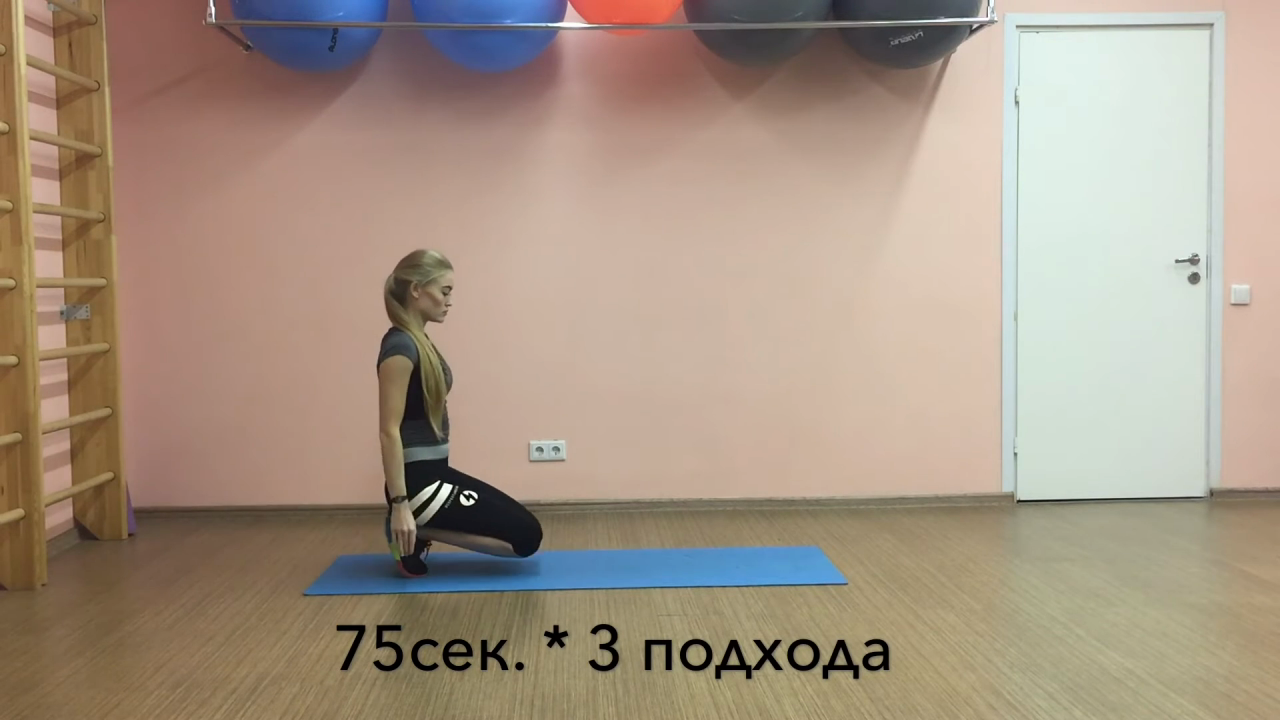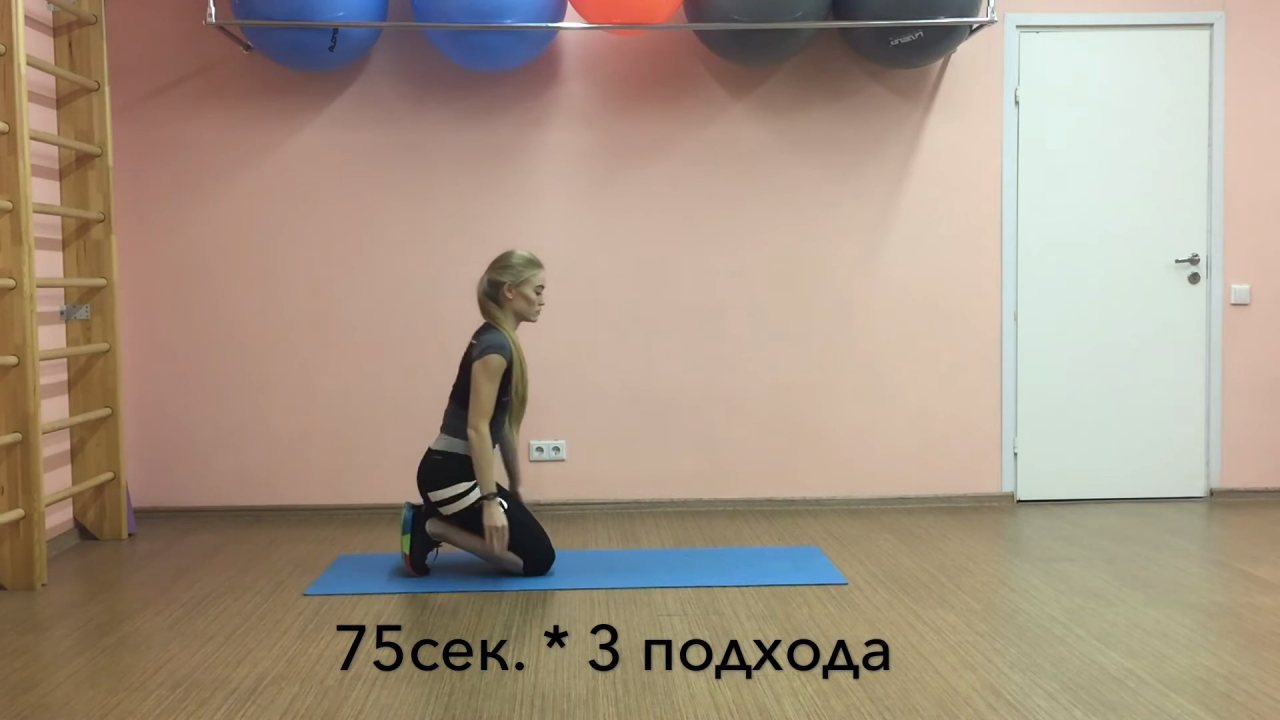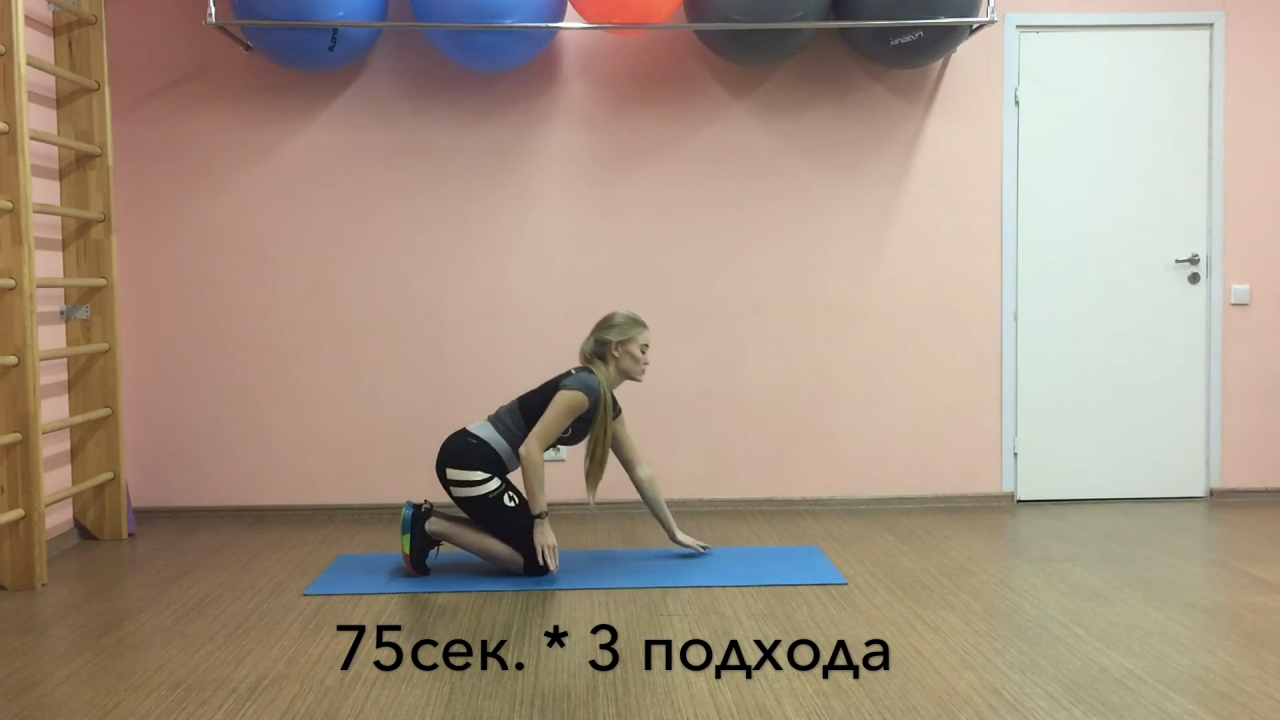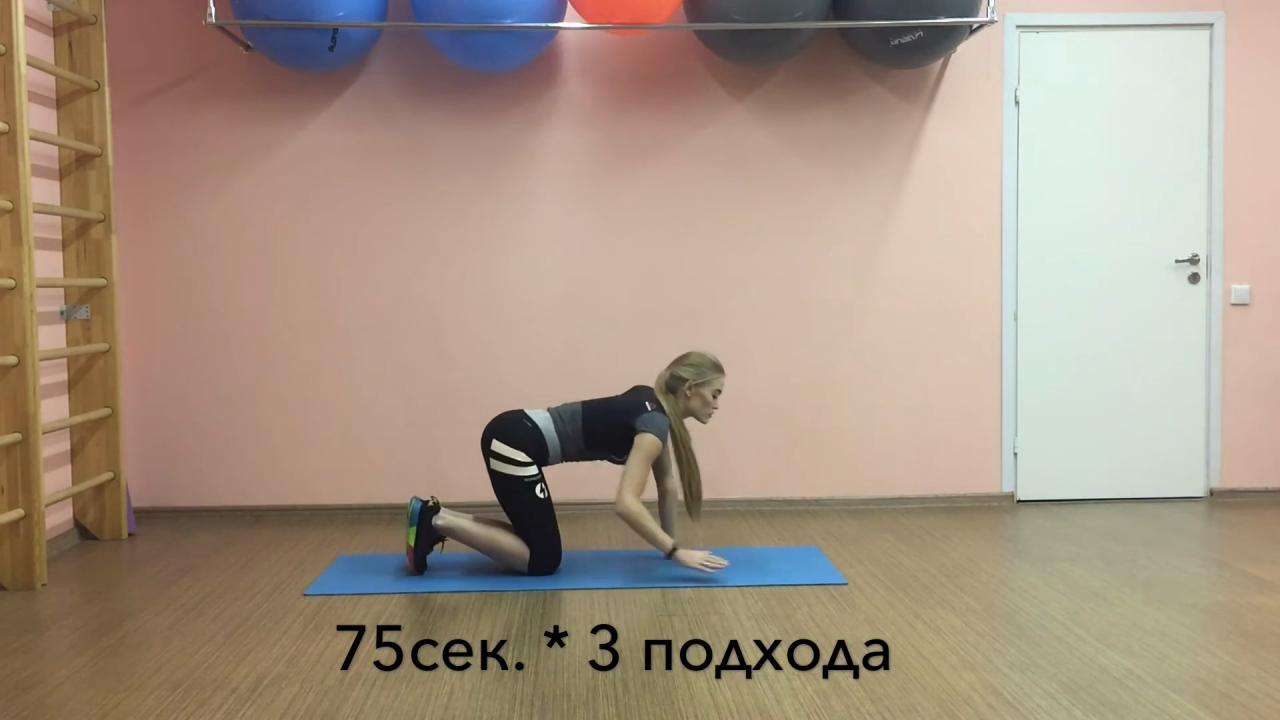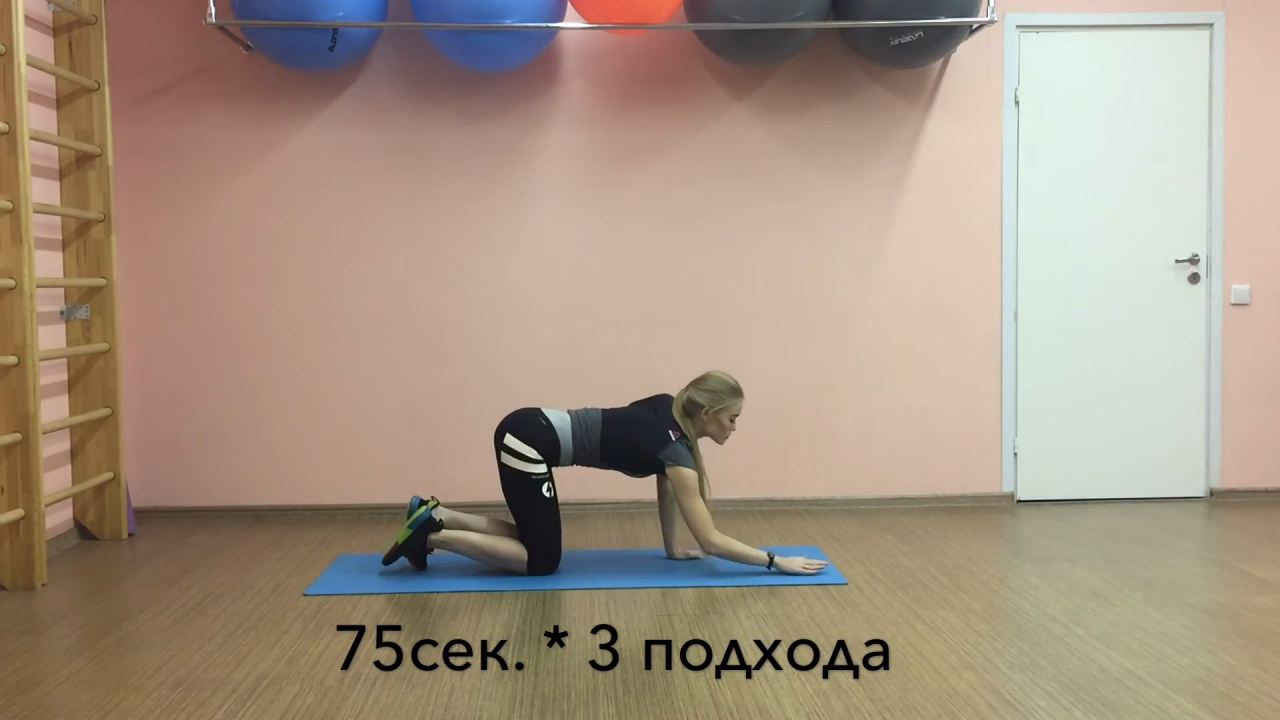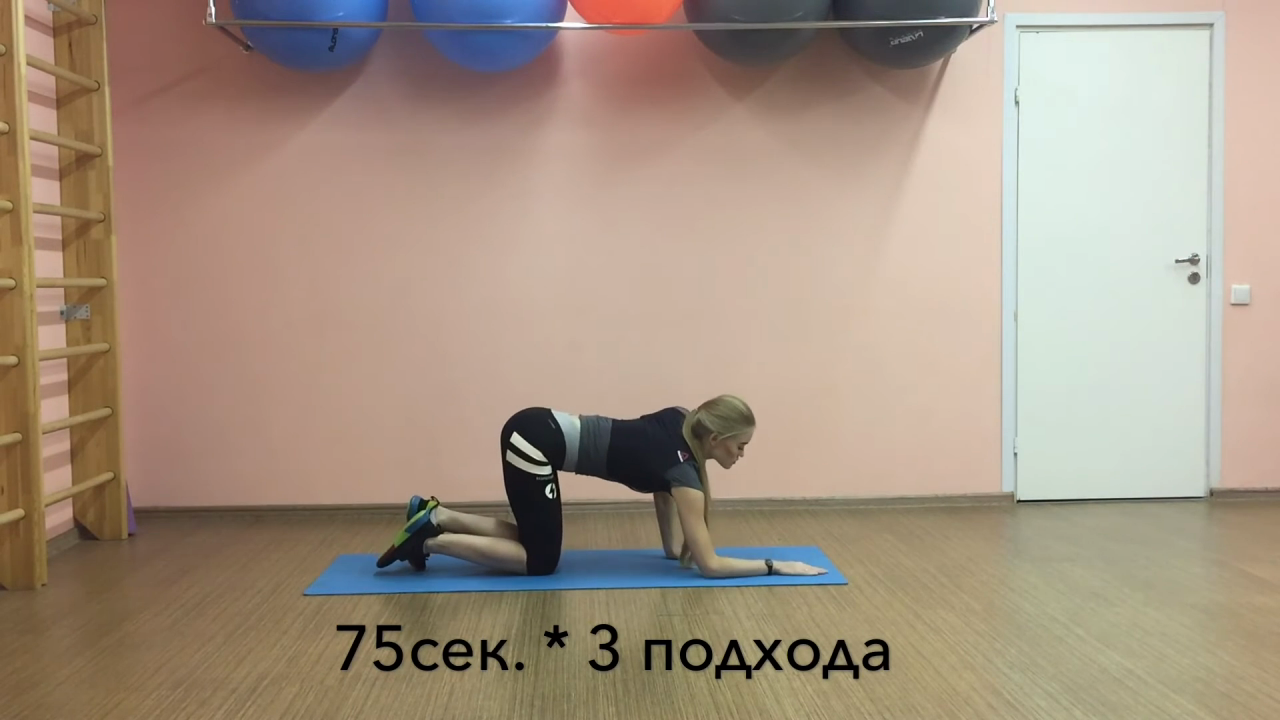
dt=0.4s
person 1, frame 1
left shoulder: (417, 341)
right shoulder: (400, 347)
right elbow: (390, 431)
right wrist: (400, 505)
left hip: (435, 472)
right hip: (419, 480)
left knee: (523, 528)
right knee: (526, 537)
left ankle: (419, 529)
right ankle: (414, 531)
person 1, frame 2
left shoulder: (499, 340)
right shoulder: (495, 345)
left elbow: (503, 423)
right elbow: (477, 428)
left wrist: (515, 485)
right wrist: (491, 502)
left hip: (462, 470)
right hip: (449, 474)
right knee: (538, 558)
left ankle: (432, 522)
right ankle: (431, 527)
person 1, frame 3
left shoulder: (604, 400)
right shoulder: (585, 387)
left elbow: (639, 470)
right elbow: (530, 450)
left wrist: (674, 531)
right wrist: (541, 521)
left hip: (477, 461)
right hip: (468, 461)
left knee: (542, 552)
right knee: (537, 559)
left ankle: (431, 520)
right ankle: (431, 527)
person 1, frame 4
left shoulder: (656, 408)
right shoulder: (655, 422)
left elbow: (666, 483)
right elbow: (626, 503)
left wrist: (675, 548)
right wrist: (676, 552)
left hip: (511, 436)
right hip: (514, 443)
left knee: (536, 542)
right knee: (544, 561)
left ankle: (437, 516)
right ankle: (439, 522)
person 1, frame 5
left shoulder: (670, 410)
right shoulder: (675, 448)
left elbow: (665, 488)
right elbow: (711, 541)
left wrist: (673, 549)
right wrist: (777, 561)
left hip: (524, 430)
right hip: (528, 441)
left knee: (536, 544)
right knee: (542, 562)
left ankle: (438, 516)
right ankle: (433, 535)
person 1, frame 6
left shoulder: (679, 421)
right shoulder: (683, 468)
right elbow: (710, 564)
left wrist: (672, 549)
right wrist: (776, 566)
left hip: (533, 429)
right hip: (535, 442)
left knee: (536, 542)
right knee: (541, 561)
left ankle: (436, 516)
right ankle: (430, 539)
